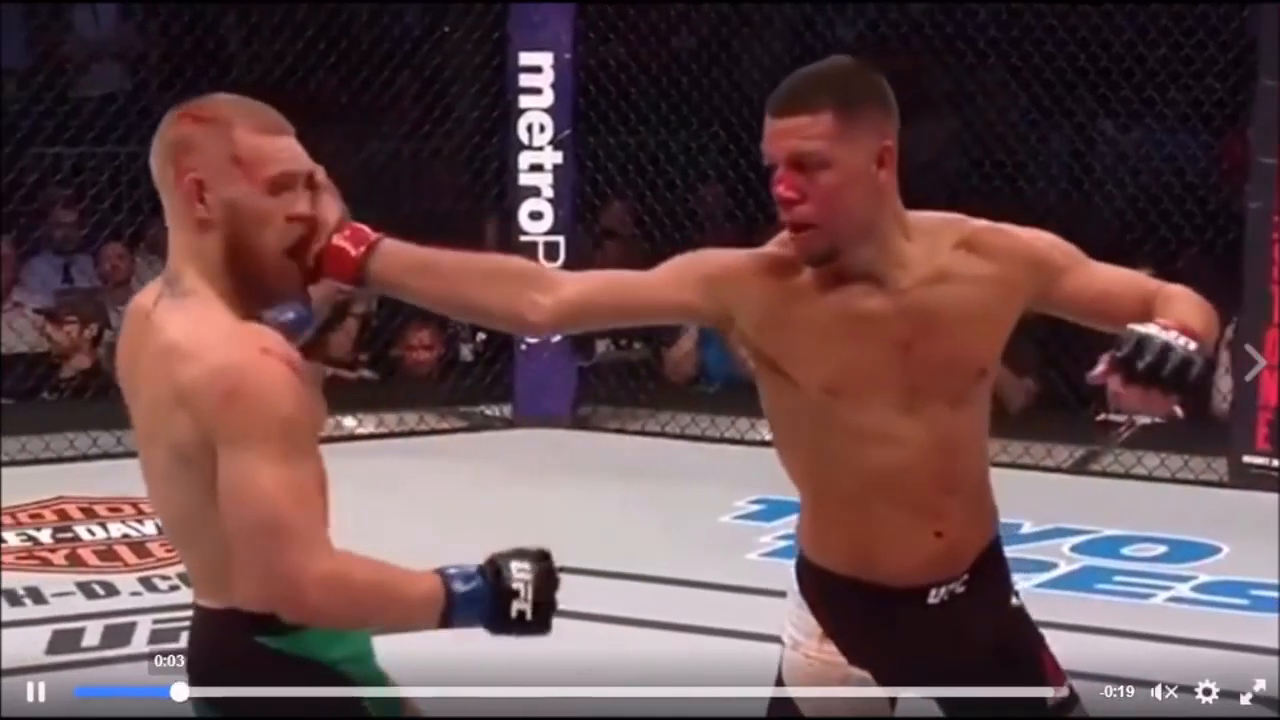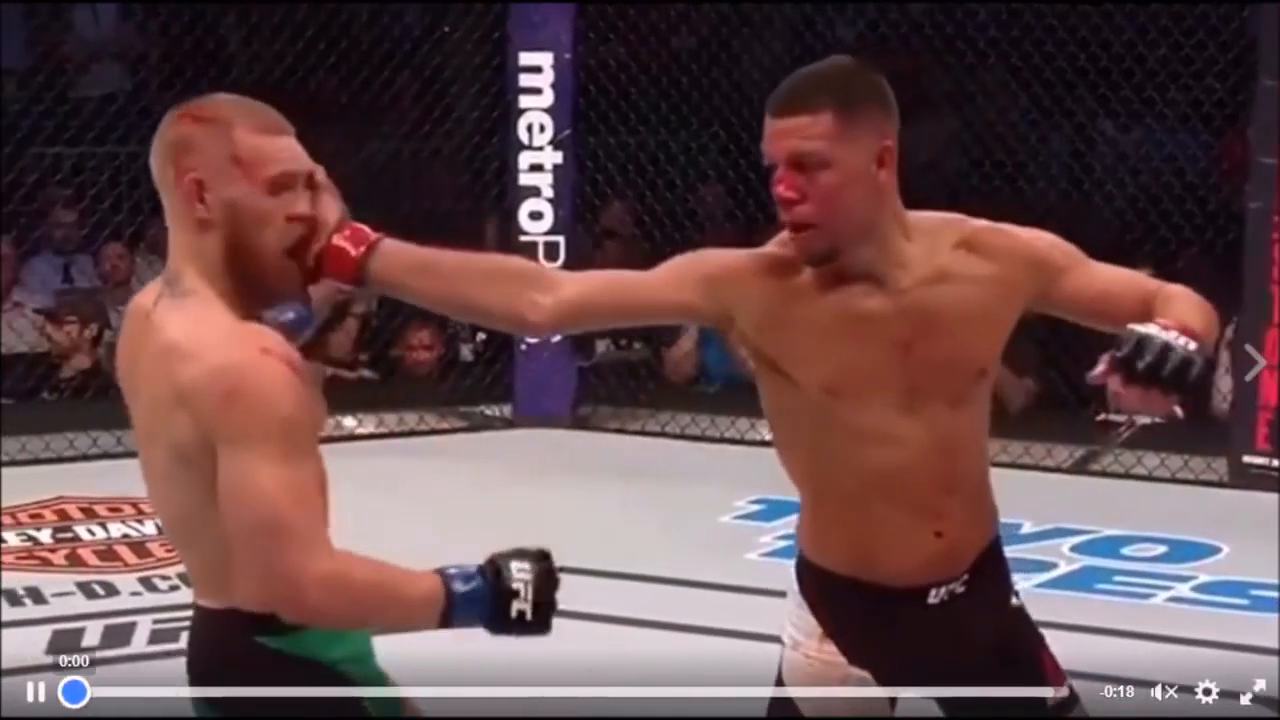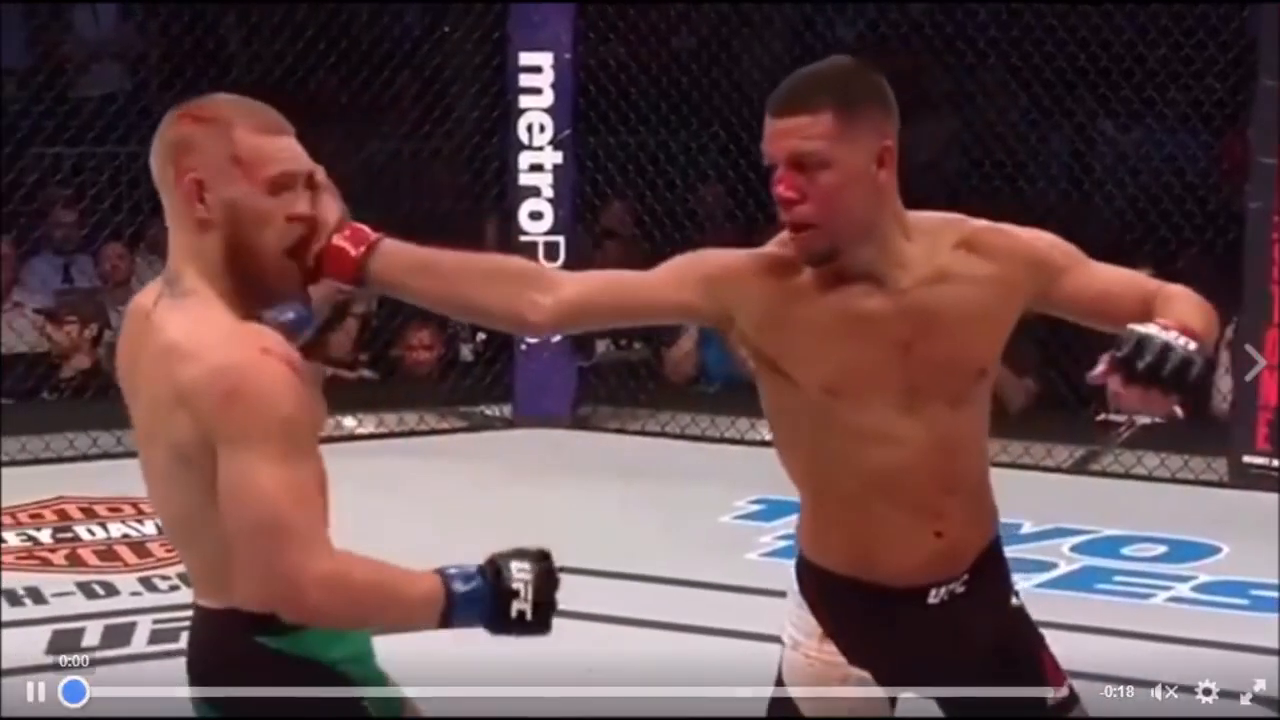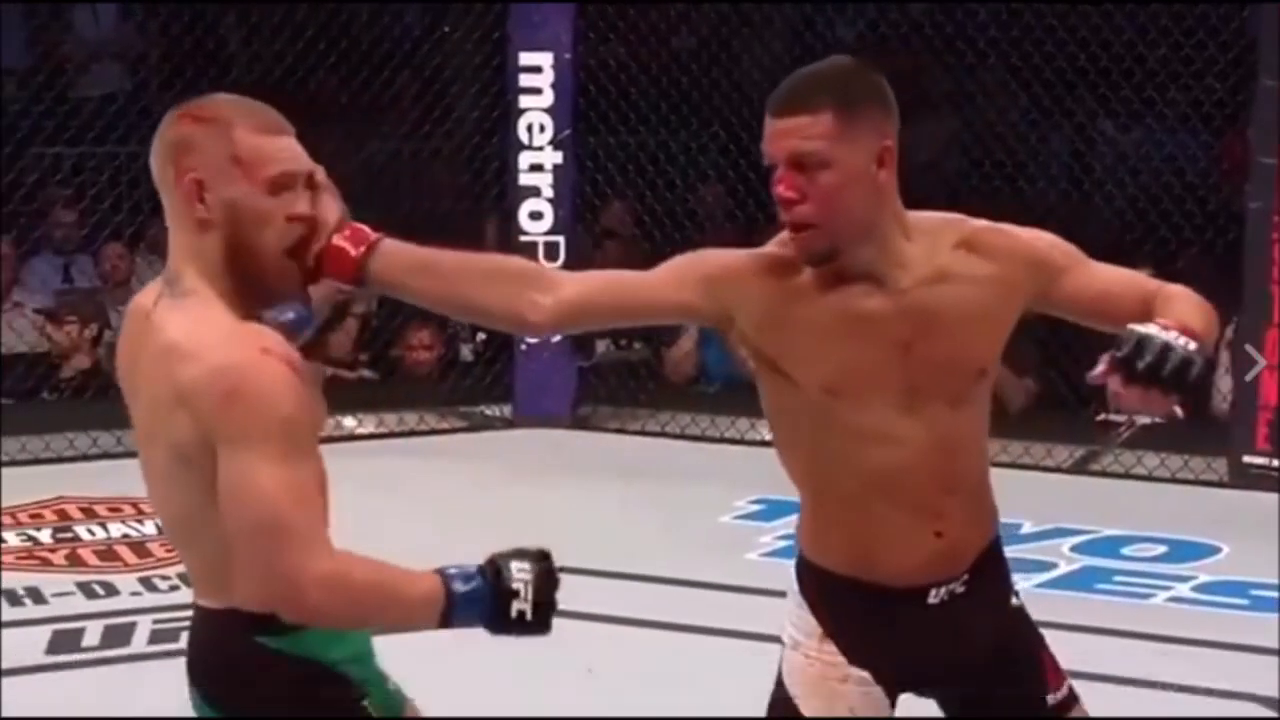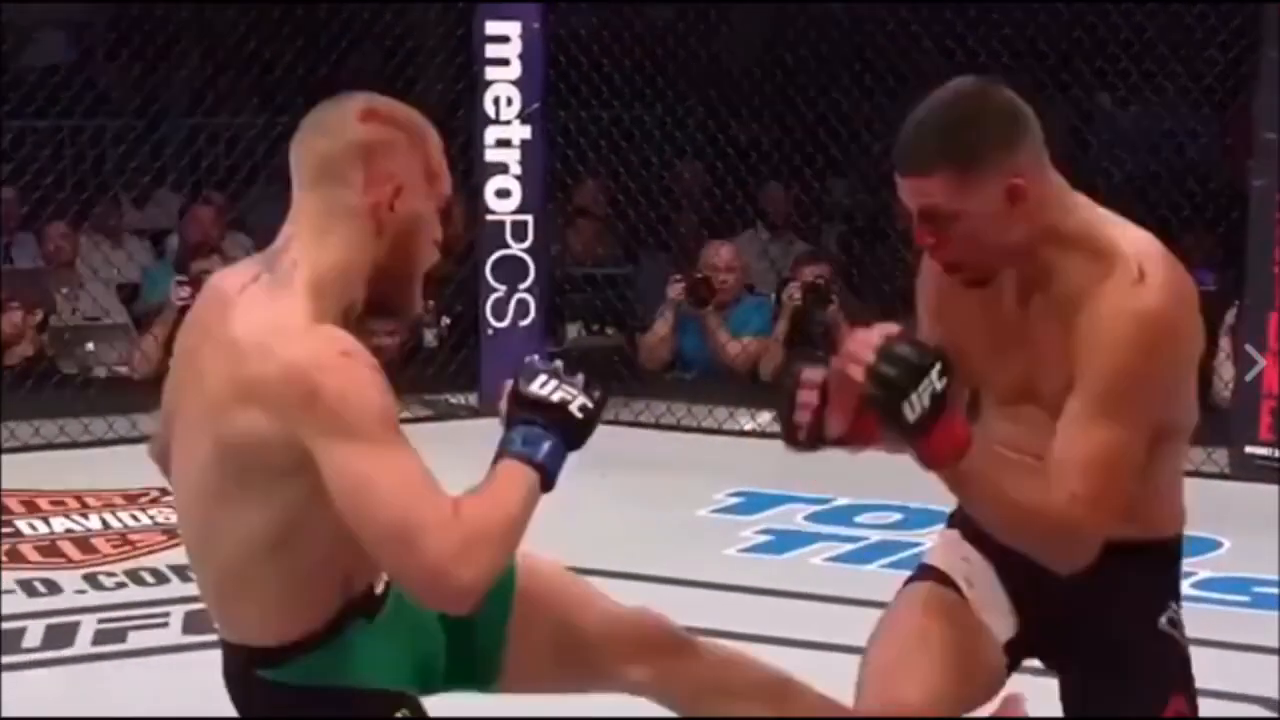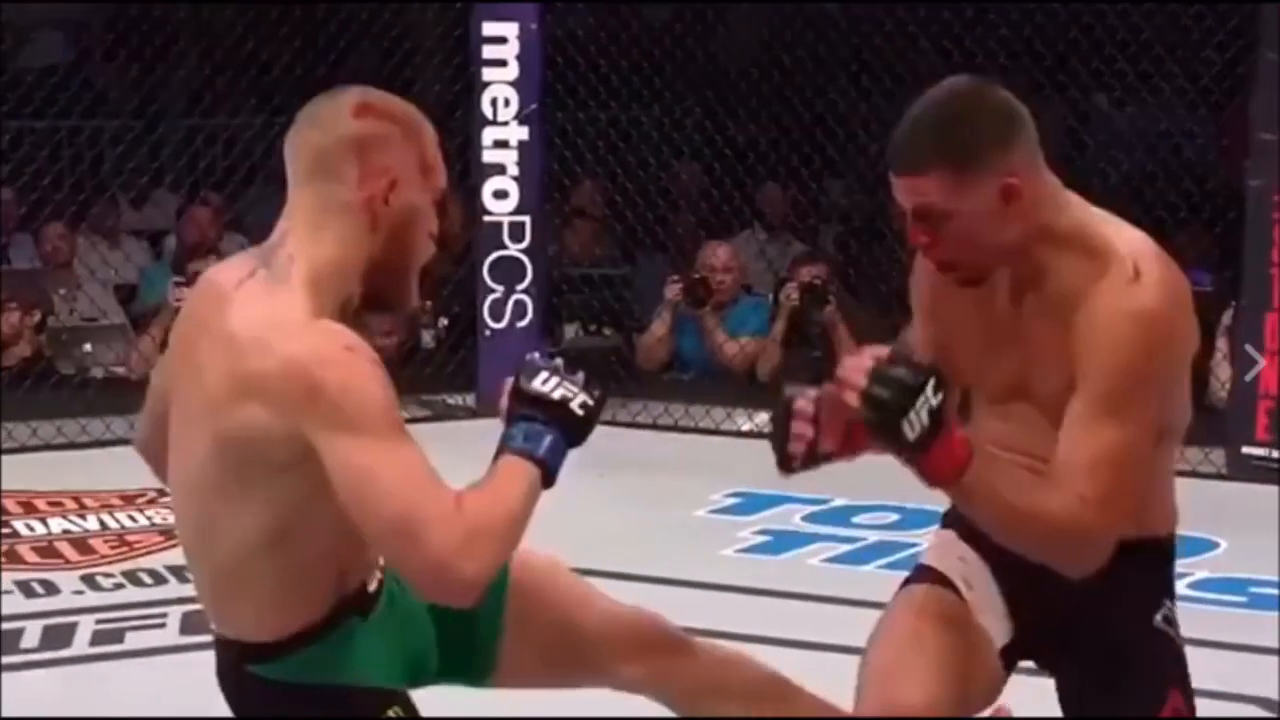
dt=0.2s
person 1, frame 1
left shoulder: (997, 261)
right shoulder: (747, 285)
left elbow: (1174, 301)
right elbow: (543, 300)
left wrist: (1172, 342)
right wrist: (354, 254)
left hip: (976, 597)
right hip: (843, 611)
person 1, frame 2
left shoulder: (997, 261)
right shoulder: (748, 286)
left elbow: (1176, 304)
right elbow: (543, 300)
left wrist: (1172, 340)
right wrist: (355, 252)
left hip: (977, 598)
right hip: (844, 612)
person 1, frame 3
left shoulder: (997, 261)
right shoulder: (748, 286)
left elbow: (1177, 304)
right elbow: (545, 300)
left wrist: (1173, 342)
right wrist: (358, 251)
left hip: (977, 597)
right hip: (844, 615)
person 1, frame 4
left shoulder: (997, 262)
right shoulder: (749, 286)
left elbow: (1176, 304)
right elbow: (546, 300)
left wrist: (1172, 340)
right wrist: (364, 253)
left hip: (977, 598)
right hip: (846, 613)
person 1, frame 5
left shoulder: (1134, 295)
right shoulder: (952, 263)
left wrist: (938, 435)
right wrist: (847, 410)
left hip: (1121, 575)
right hip: (990, 545)
person 1, frame 6
left shoulder: (1129, 295)
right shoulder: (944, 263)
left elbow: (1082, 537)
left wrist: (935, 446)
right wrist: (841, 420)
left hip: (1116, 575)
right hip: (985, 542)
person 2, frame 1
left shoulder: (153, 312)
right shoulder: (244, 363)
right elbow: (303, 585)
right wrist: (473, 593)
left hip: (244, 643)
right hip: (280, 663)
person 2, frame 2
left shoulder: (153, 313)
right shoulder: (243, 362)
right elbow: (302, 584)
right wrist: (474, 594)
left hip: (240, 642)
right hip: (282, 665)
person 2, frame 3
left shoulder: (152, 314)
right shoulder: (244, 363)
right elbow: (302, 585)
right wrist: (474, 594)
left hip: (236, 640)
right hip: (284, 664)
person 2, frame 4
left shoulder: (153, 314)
right shoulder: (243, 363)
right elbow: (302, 584)
right wrist: (473, 593)
left hip: (239, 638)
right hip: (285, 659)
person 2, frame 5
left shoulder: (233, 292)
right shoulder: (312, 363)
left elbow: (170, 451)
right elbow: (451, 569)
right wrist: (535, 447)
left hip: (376, 592)
left knee: (648, 649)
person 2, frame 6
left shoulder: (226, 287)
right shoulder: (313, 359)
left elbow: (158, 446)
right elbow: (453, 564)
right wrist: (534, 443)
left hip: (377, 585)
left knee: (645, 647)
